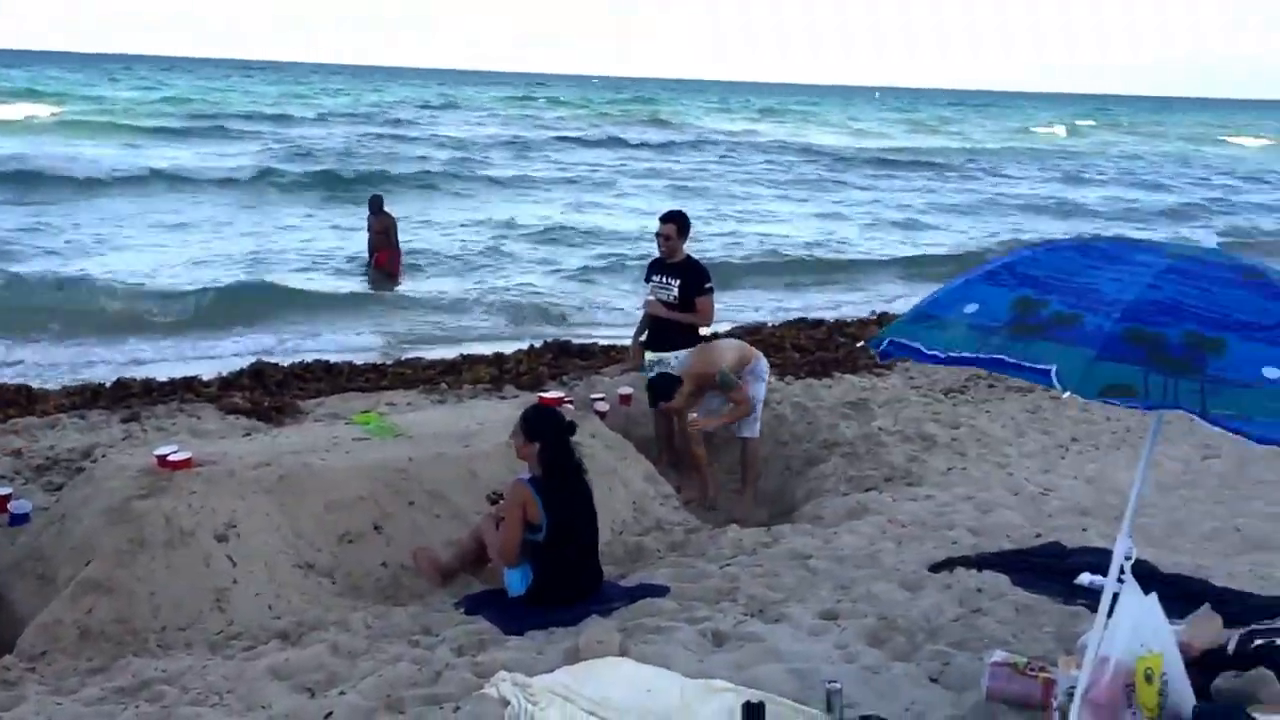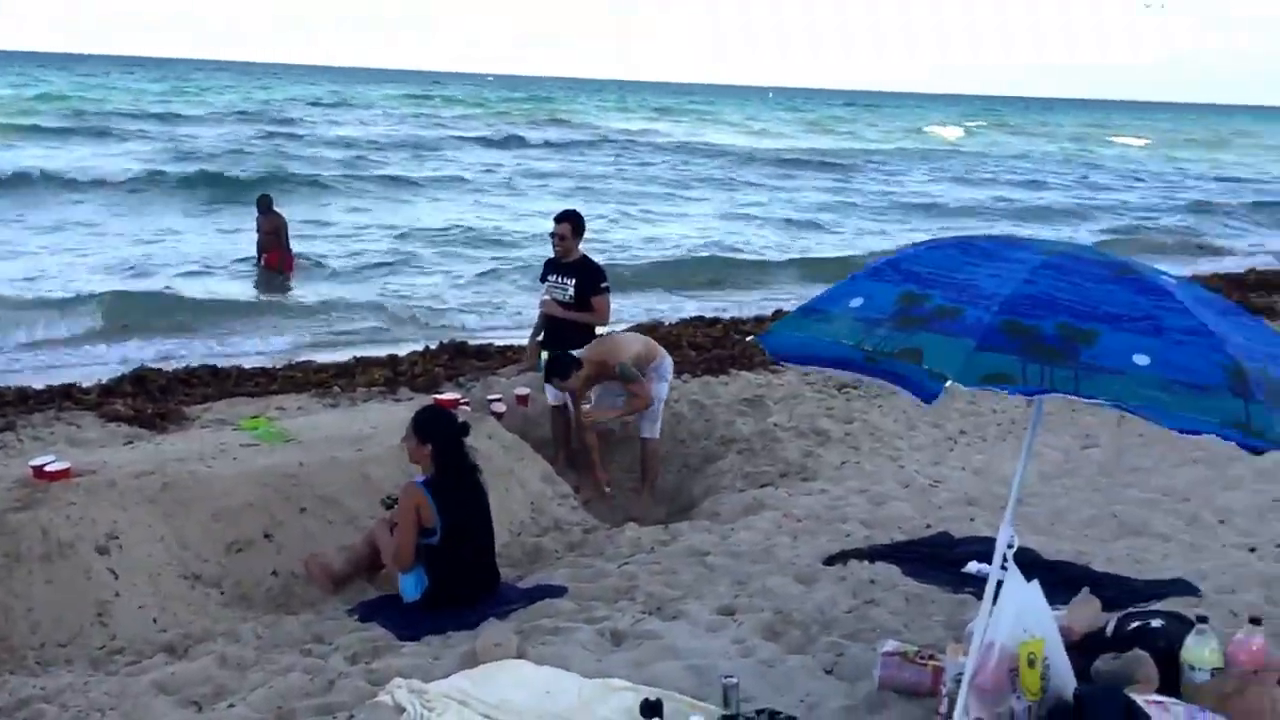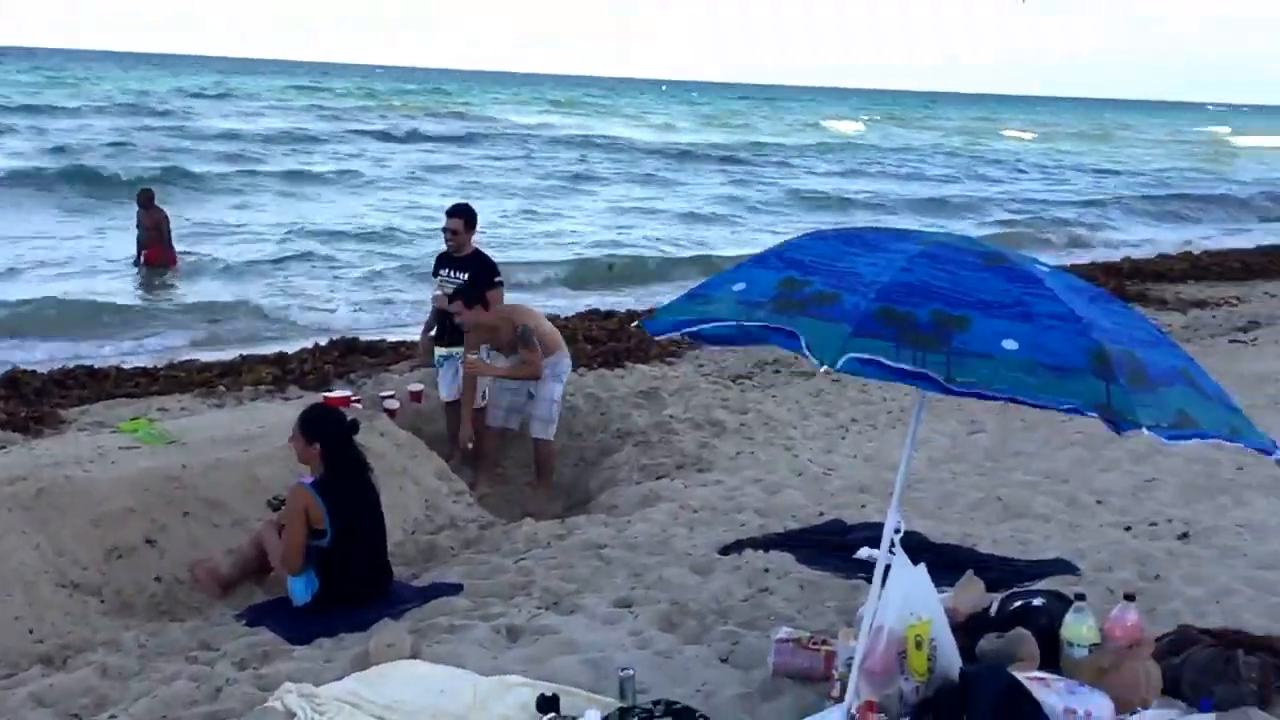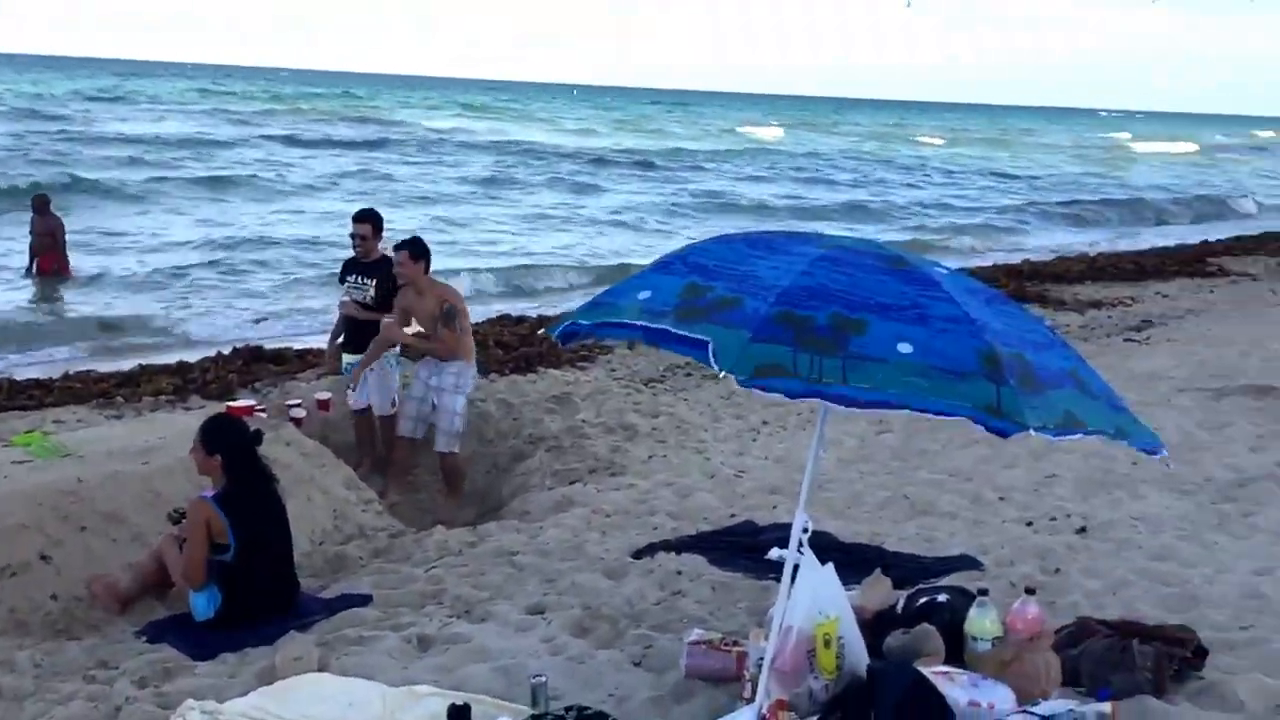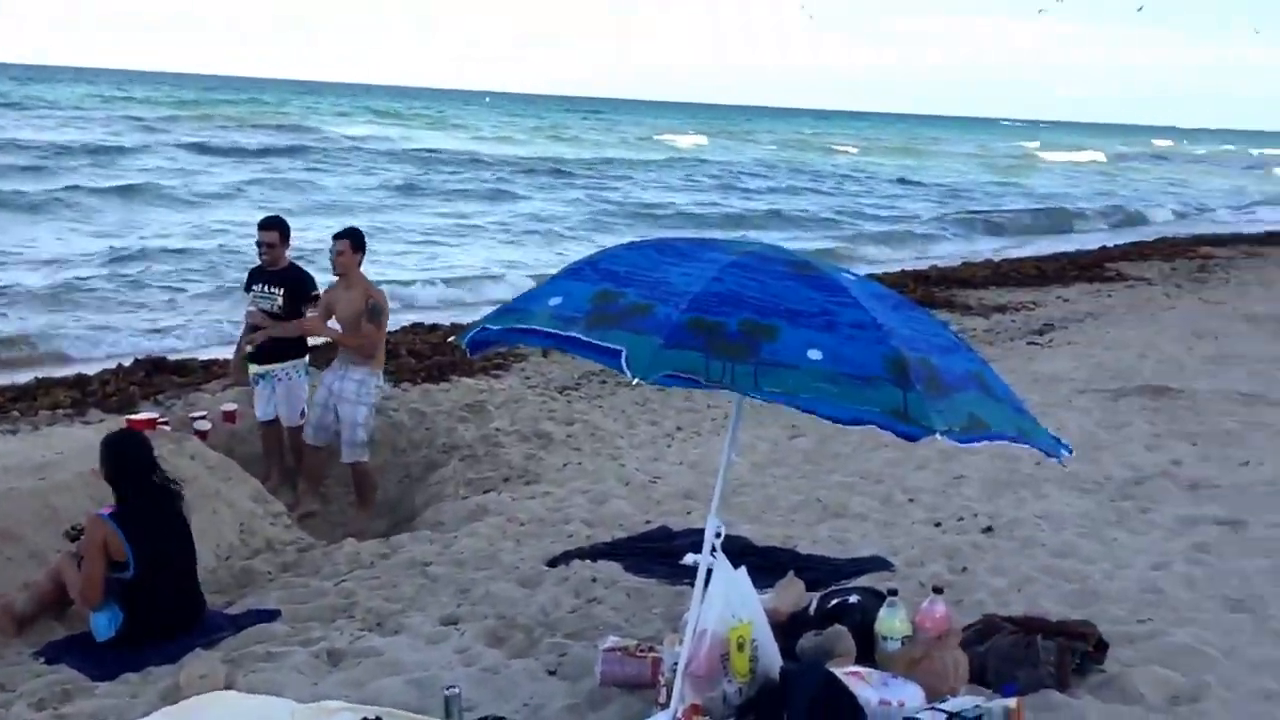
dt=0.2s
person 1, frame 1
left shoulder: (696, 272)
right shoulder: (654, 266)
left elbow: (706, 318)
left wrist: (666, 312)
right wrist: (637, 337)
left hip: (682, 352)
right hip: (654, 348)
right knee: (658, 404)
right ankle: (664, 455)
person 1, frame 2
left shoulder: (592, 271)
right shoulder: (550, 265)
left elbow: (602, 317)
left wrist: (562, 312)
right wrist: (534, 337)
left hip: (578, 351)
right hip: (551, 347)
right knee: (556, 404)
right ankle: (561, 455)
person 1, frame 3
left shoulder: (484, 266)
right shoulder: (442, 260)
right wrist: (426, 332)
right hip: (444, 343)
left knee: (475, 403)
right knee: (450, 400)
right ankle: (456, 451)
person 1, frame 4
left shoulder: (390, 271)
right shoulder: (349, 266)
left wrist: (362, 314)
right wrist: (334, 340)
left hip: (380, 353)
right hip: (352, 351)
left knee: (384, 411)
right knee: (358, 408)
left ankle: (389, 464)
right ankle: (366, 460)
person 1, frame 5
left shoulder: (301, 280)
right shoulder: (255, 275)
left wrist: (270, 324)
right wrist: (240, 349)
left hip: (289, 363)
right hip: (259, 361)
left knee: (294, 423)
right knee: (266, 420)
right ankle: (274, 473)
person 2, frame 1
left shoulder: (714, 375)
right shoulder: (681, 391)
left elbow: (747, 405)
right elbow: (695, 443)
left wrist: (714, 422)
right wrist: (708, 484)
left hip: (752, 367)
right hip: (724, 367)
left knee: (747, 434)
right knee: (692, 431)
left ankle: (747, 497)
right ankle: (695, 486)
person 2, frame 2
left shoulder: (615, 365)
right shoulder: (575, 372)
left elbow: (646, 400)
right elbow: (585, 426)
left wrist: (609, 413)
right wrist: (597, 471)
left hip: (655, 365)
right hip: (626, 363)
left knee: (648, 434)
right knee: (590, 425)
left ankle: (646, 497)
person 2, frame 3
left shoulder: (519, 324)
right shoulder: (474, 331)
left elbow: (535, 371)
right elbow: (471, 373)
left wrist: (493, 371)
right wrist: (466, 421)
left hip: (551, 364)
right hip: (519, 364)
left knee: (541, 435)
right knee: (494, 424)
left ankle: (543, 494)
right ankle: (482, 483)
person 2, frame 4
left shoulder: (447, 300)
right shoulder: (405, 296)
left elbow: (446, 349)
right elbow: (386, 337)
left wrist: (405, 338)
right wrist: (360, 368)
left hip: (458, 371)
right hip: (429, 366)
left knee: (446, 446)
right knee: (405, 432)
left ankle: (455, 501)
right ankle: (392, 490)
person 2, frame 5
left shoulder: (372, 296)
right shoulder: (333, 291)
left elbow: (370, 347)
right elbow: (313, 323)
left wrist: (328, 333)
left hip: (363, 380)
right hip: (335, 372)
left knee: (355, 455)
right knee: (313, 440)
left ankle: (365, 511)
right ankle: (310, 498)
person 3, frame 1
left shoulder: (522, 491)
right shoulder: (577, 474)
left elbow: (507, 558)
left wrist: (499, 518)
left hip: (543, 591)
left knee: (487, 525)
left ankle: (445, 568)
person 3, frame 2
left shoulder: (415, 493)
right shoulder: (472, 475)
left elbow: (402, 563)
left wrist: (394, 523)
left hip: (439, 594)
left knee: (380, 529)
left ankle: (337, 574)
person 3, frame 3
left shoulder: (303, 494)
right shoulder: (362, 473)
left elbow: (291, 565)
left wrist: (284, 523)
left hip: (331, 596)
left knee: (268, 530)
left ankle: (224, 578)
person 3, frame 4
left shoulder: (204, 508)
right shoulder: (267, 484)
left elbow: (193, 581)
left wrist: (185, 537)
left hip: (236, 611)
left knee: (167, 544)
left ankle: (122, 593)
person 3, frame 5
left shoulder: (102, 525)
right shoulder: (171, 499)
left elbow: (92, 601)
left wrist: (84, 549)
left hip: (134, 630)
left knee: (68, 563)
left ankle: (21, 614)
